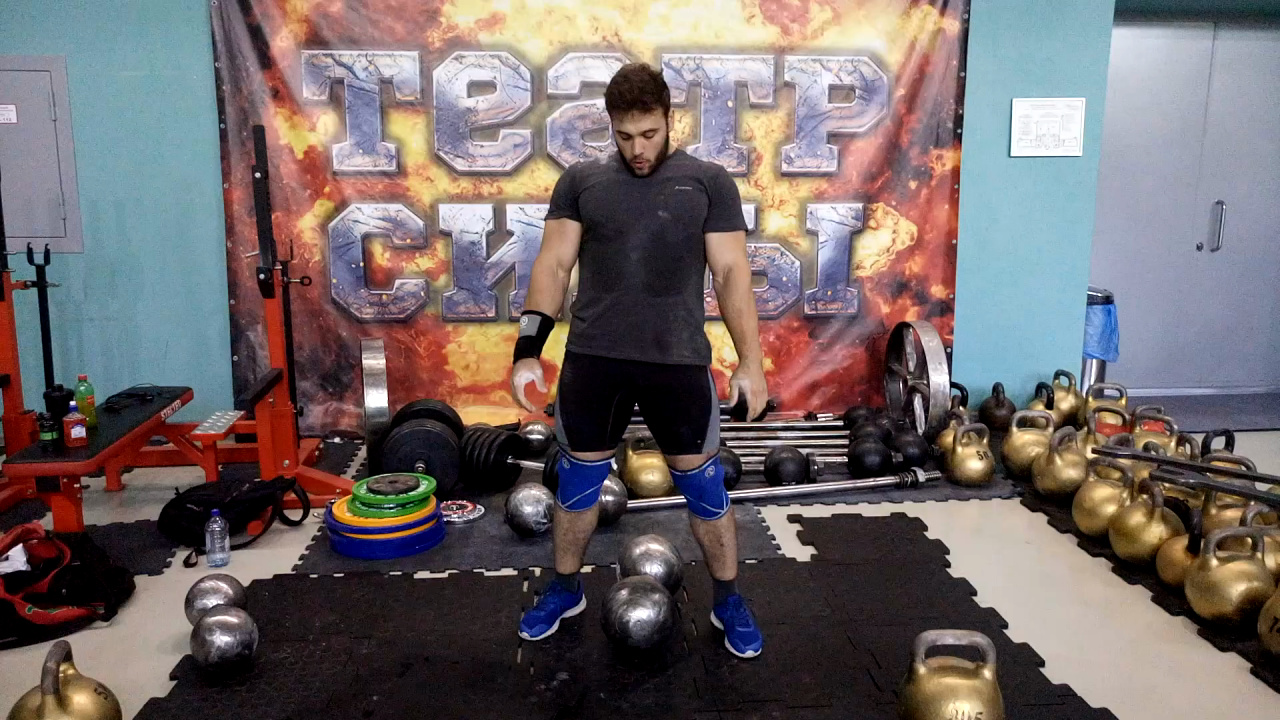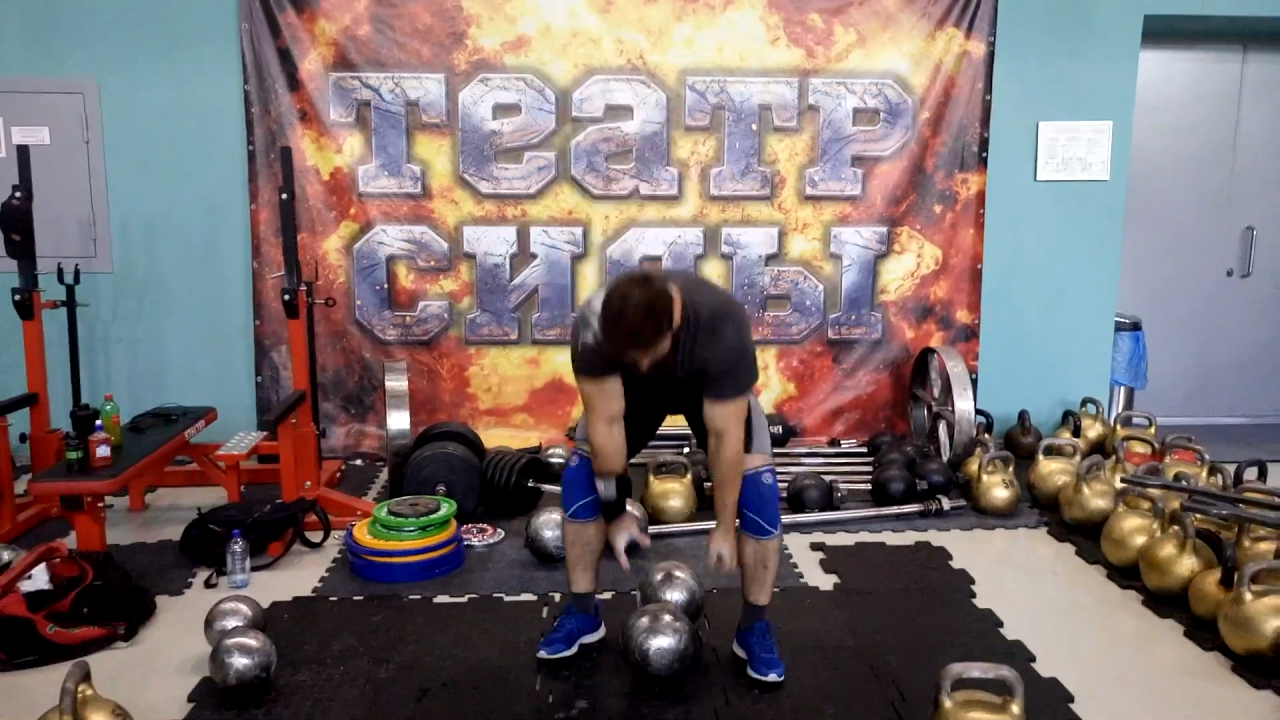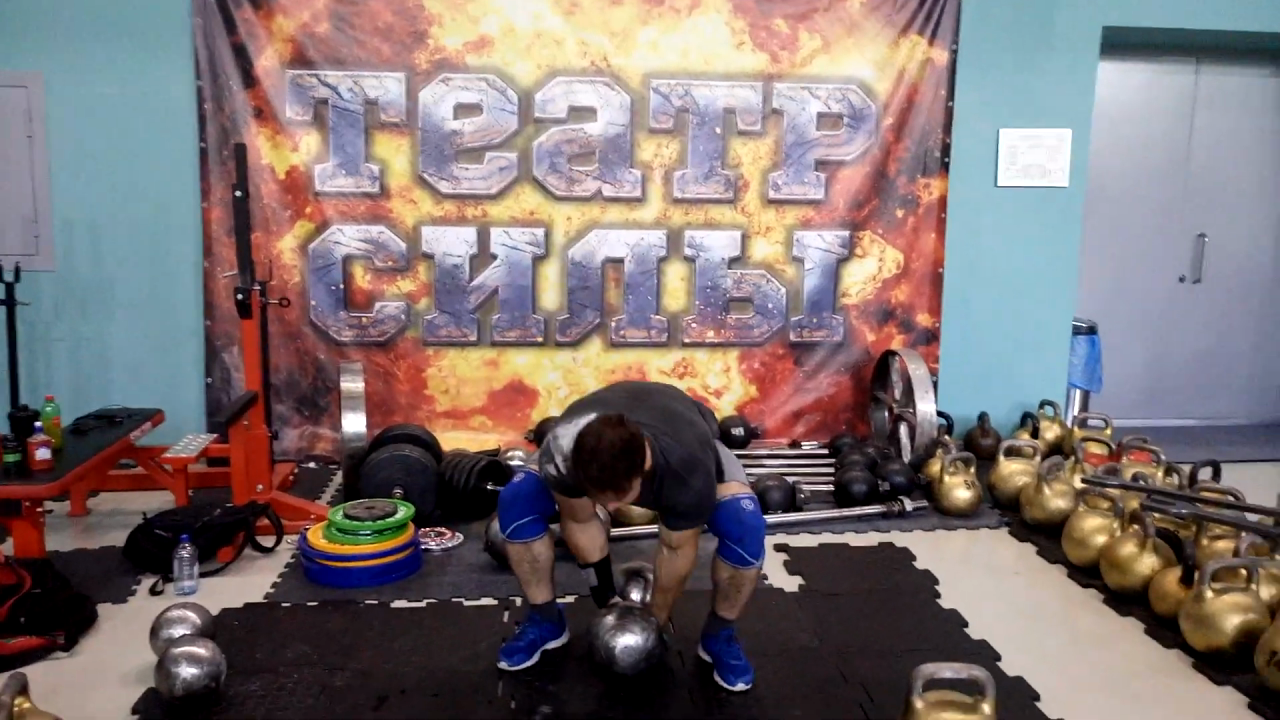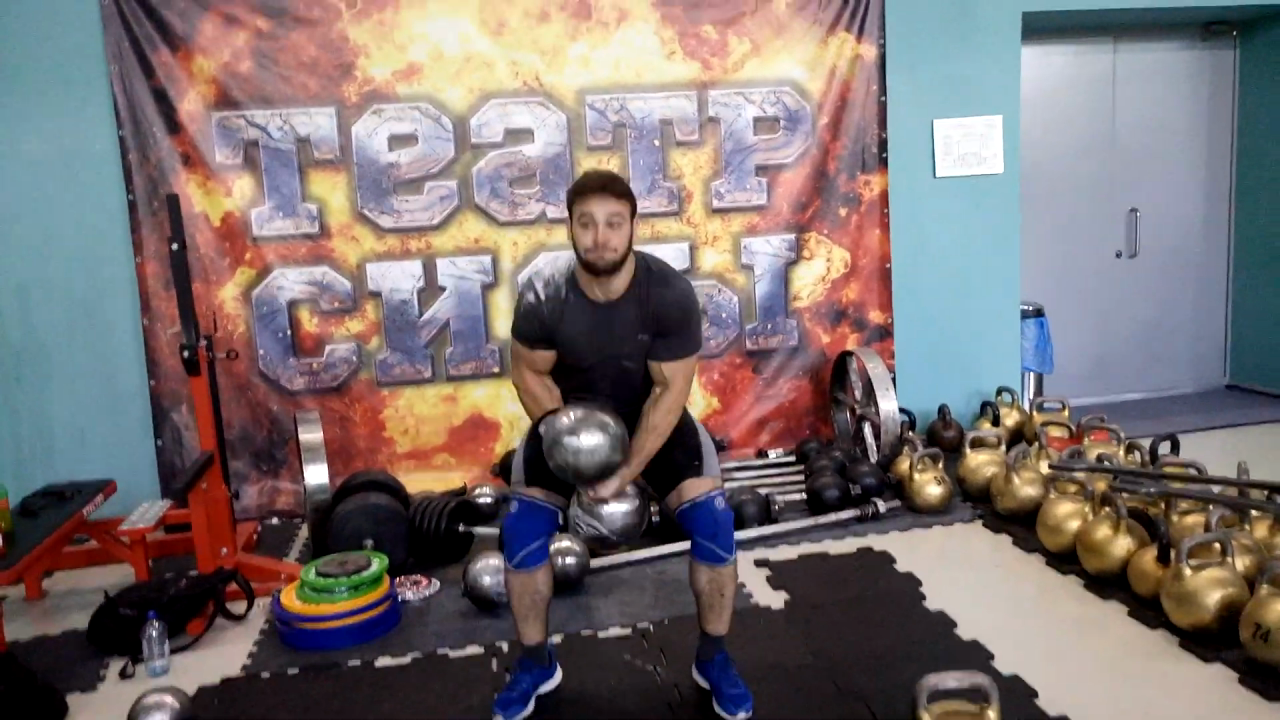
dt=0.4s
person 1, frame 1
left shoulder: (708, 181)
right shoulder: (582, 179)
left elbow: (731, 273)
right elbow: (552, 266)
left wrist: (751, 360)
right wrist: (527, 351)
left hip: (678, 359)
right hip: (593, 356)
left knee: (701, 481)
right knee: (579, 476)
left ankle: (728, 601)
right ankle: (564, 589)
person 1, frame 2
left shoulder: (722, 329)
right shoulder: (593, 329)
left elbow: (725, 435)
right elbow: (605, 423)
left wrist: (725, 525)
right wrist: (616, 513)
left hip: (710, 389)
left knee: (759, 492)
right knee: (580, 479)
left ankle: (754, 626)
right ankle: (581, 613)
person 1, frame 3
left shoulder: (689, 468)
right shoulder: (563, 454)
left elbow: (676, 553)
right elbow: (579, 524)
left wrist: (657, 619)
right wrist: (605, 599)
left hip: (683, 450)
right hip: (606, 461)
left knee: (743, 525)
right knee: (518, 501)
left ankle: (719, 634)
right ankle: (543, 618)
person 1, frame 4
left shoulder: (669, 294)
right shoulder: (542, 295)
left elbow: (671, 390)
right elbow: (528, 375)
left wrist: (628, 472)
left hip: (651, 421)
left knee: (709, 516)
right knee: (524, 522)
left ankle: (715, 659)
right ankle: (534, 663)
